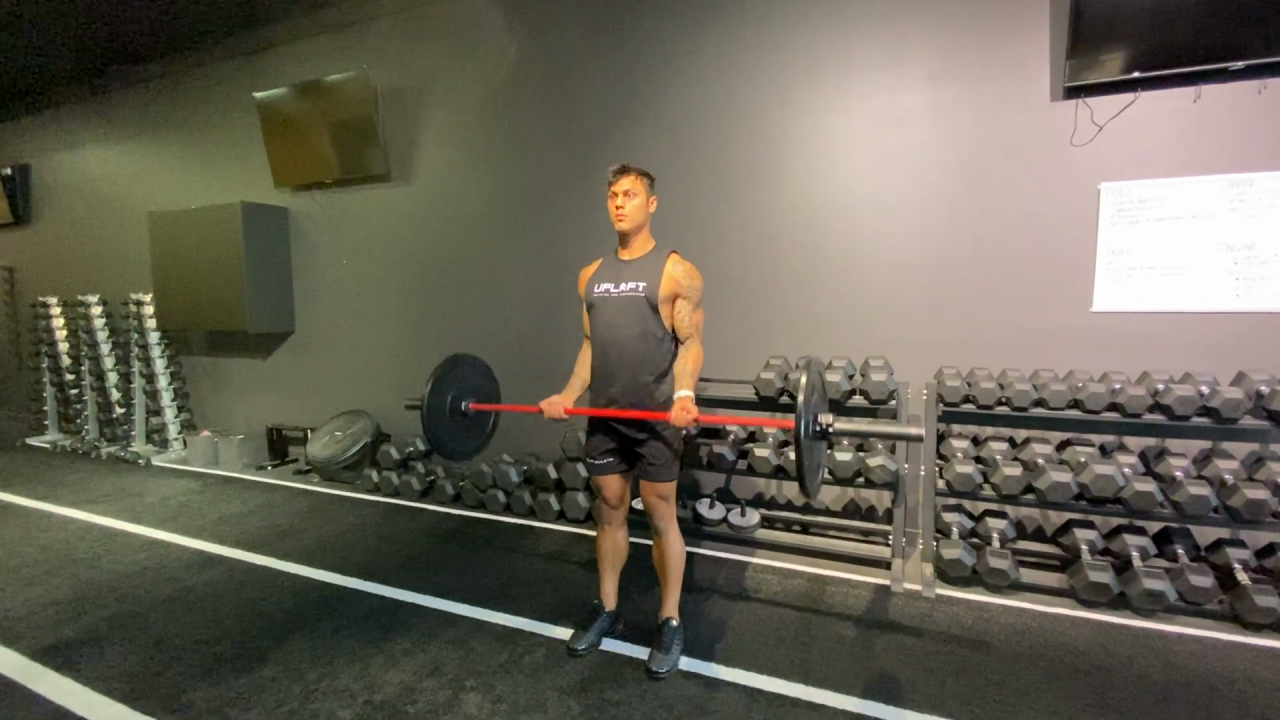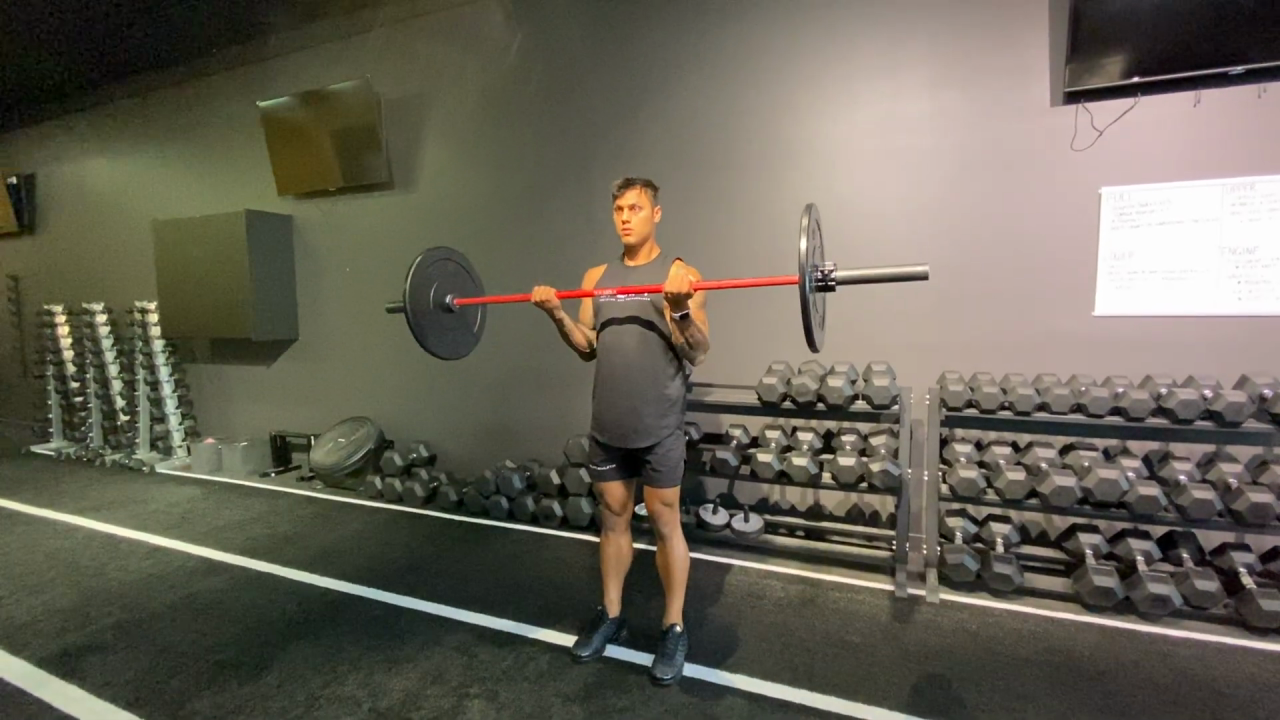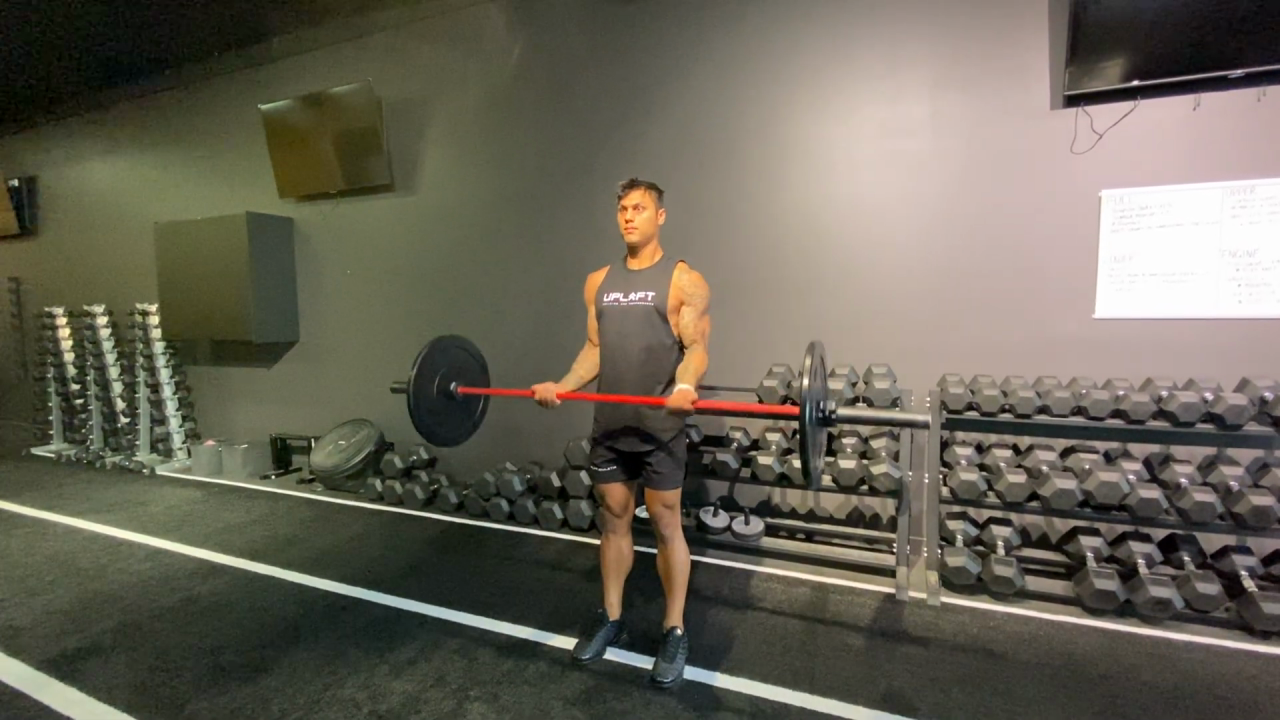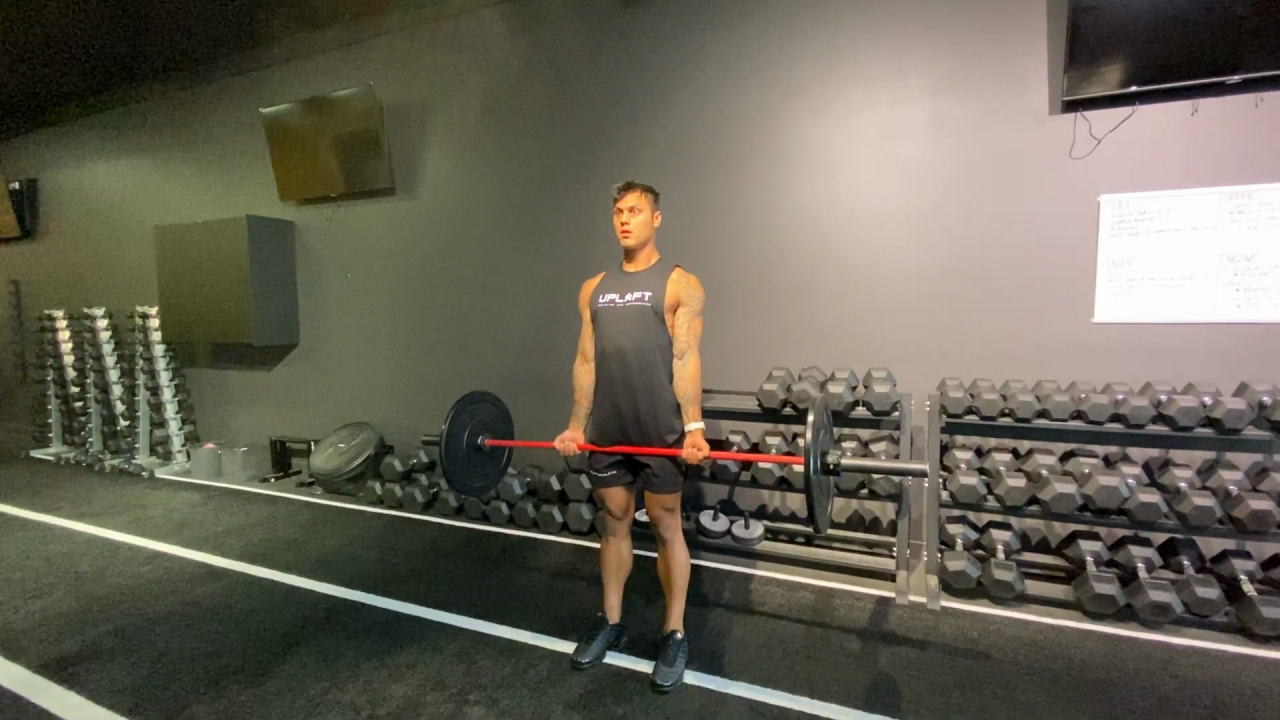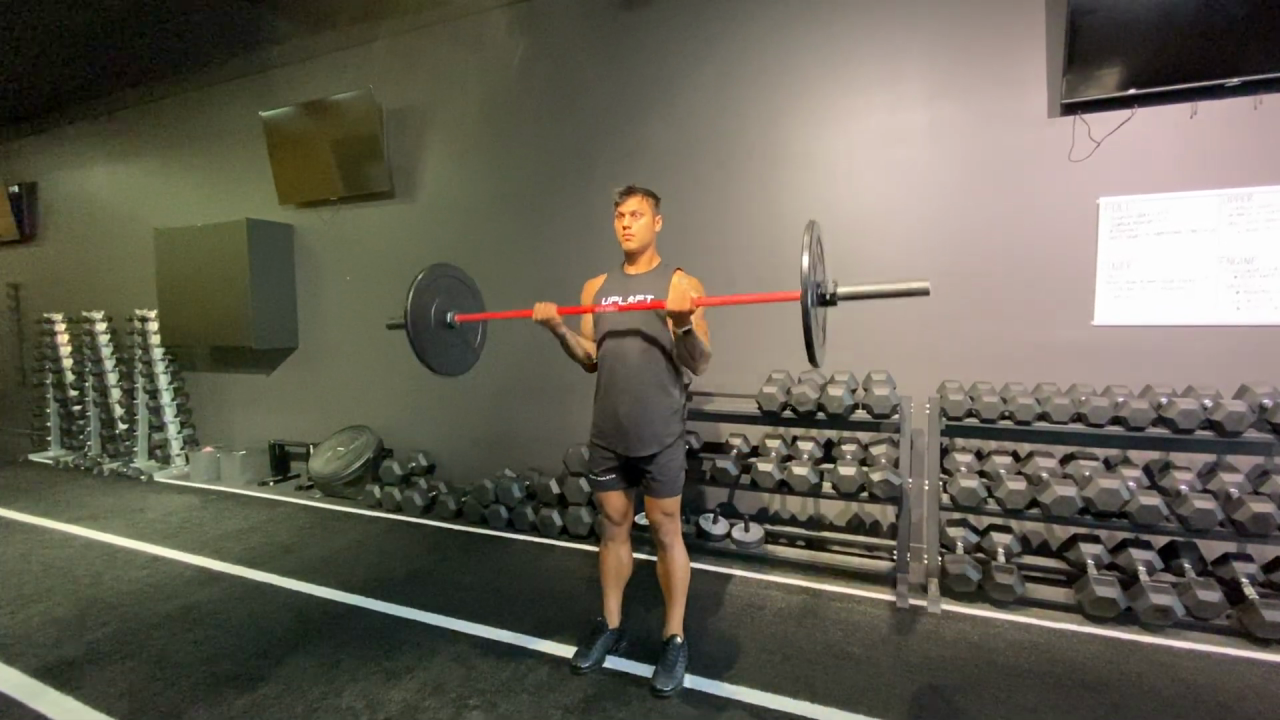
dt=1s
person 1, frame 1
left shoulder: (676, 271)
right shoulder: (591, 274)
left elbow: (690, 344)
left wrist: (684, 396)
right wrist: (568, 394)
left hip: (656, 420)
right hip: (603, 418)
left knee: (661, 518)
right knee: (609, 513)
left ankle: (670, 622)
right ankle: (607, 610)
person 1, frame 2
left shoulder: (679, 272)
right shoulder: (595, 277)
left elbow: (697, 353)
right elbow: (588, 347)
left wrist: (681, 308)
right wrist: (557, 313)
left hip: (658, 424)
right hip: (607, 422)
left knee: (665, 523)
right knee: (612, 518)
left ankle: (674, 628)
right ankle: (610, 615)
person 1, frame 3
left shoulder: (684, 280)
right shoulder: (598, 282)
left elbow: (697, 348)
right elbow: (596, 348)
left wrist: (686, 387)
right wrist: (561, 384)
left hip: (660, 427)
right hip: (608, 426)
left knee: (666, 525)
right knee: (613, 521)
left ankle: (675, 631)
right ankle: (611, 618)
person 1, frame 4
left shoulder: (680, 284)
right shoulder: (594, 288)
left elbow: (686, 358)
right elbow: (586, 360)
left wrist: (693, 427)
right wrist: (576, 425)
left hip: (659, 431)
right hip: (606, 431)
left knee: (666, 528)
right knee: (613, 524)
left ankle: (674, 635)
right ankle: (610, 622)
person 1, frame 5
left shoulder: (681, 283)
right shoulder: (596, 287)
left elbow: (699, 363)
right elbow: (592, 358)
left wrist: (685, 322)
right wrist: (559, 328)
left hip: (659, 434)
right hip: (607, 433)
left knee: (666, 533)
right knee: (613, 528)
left ankle: (675, 639)
right ankle: (610, 626)
